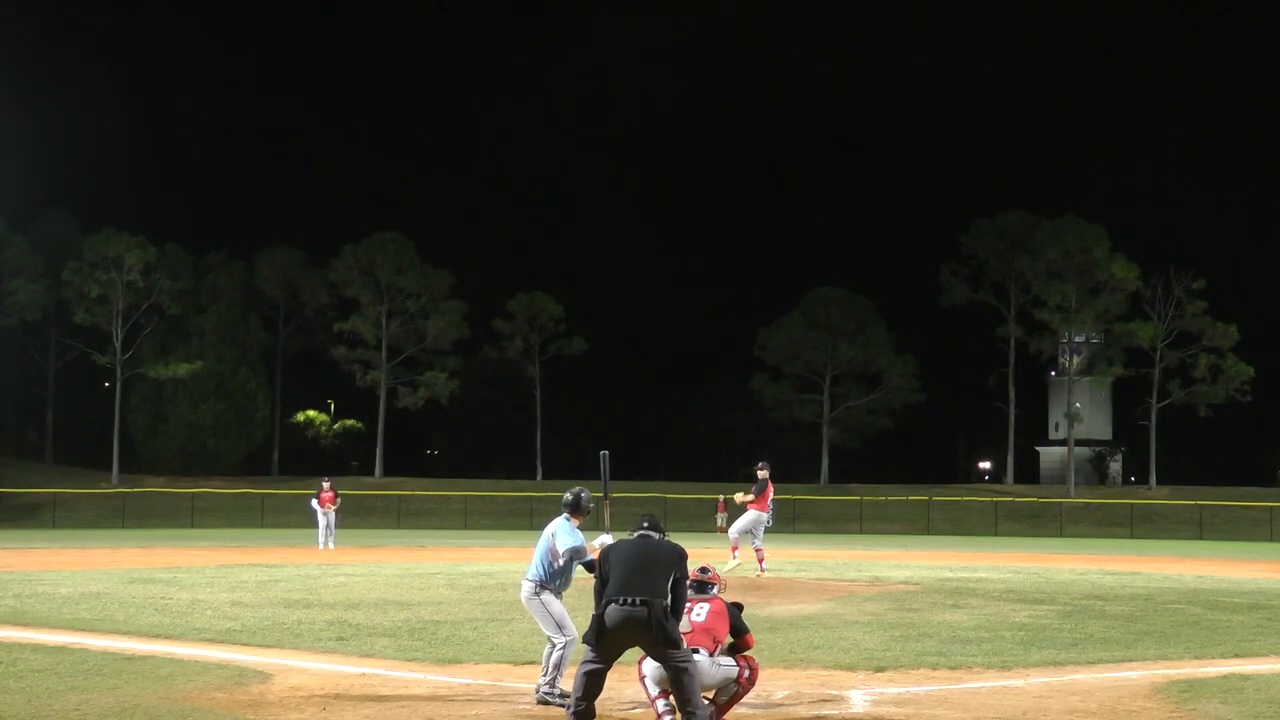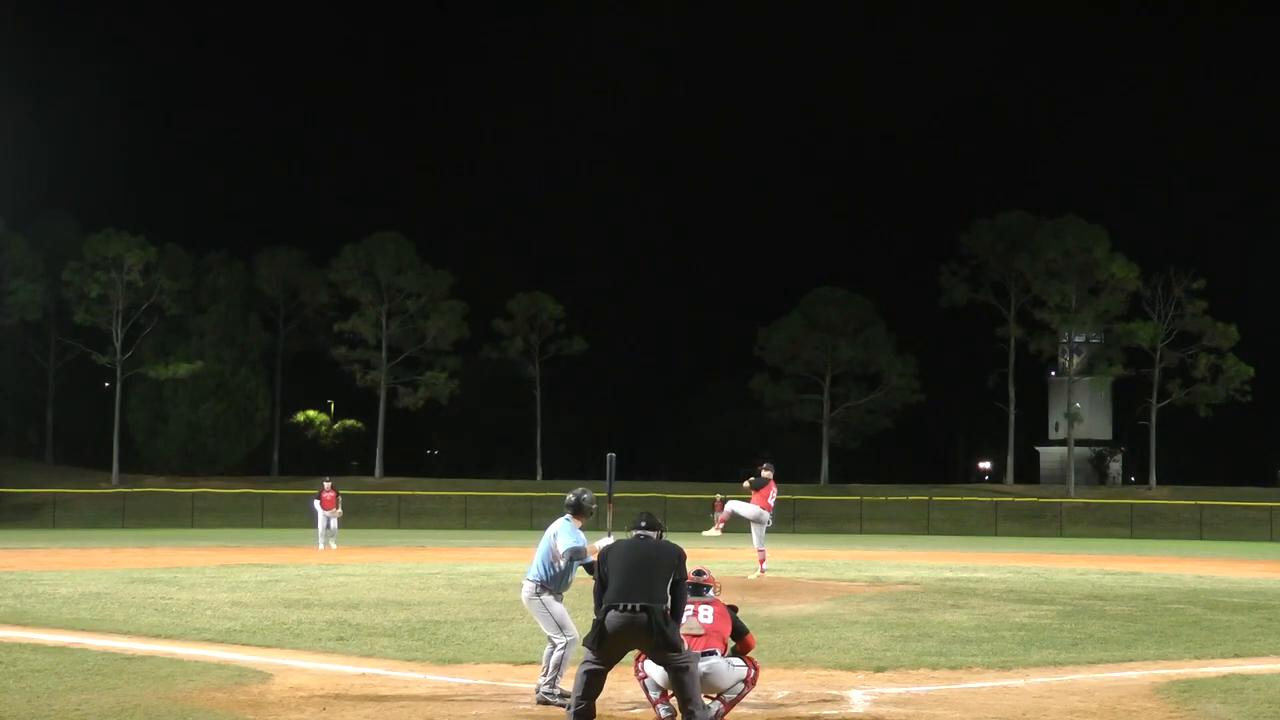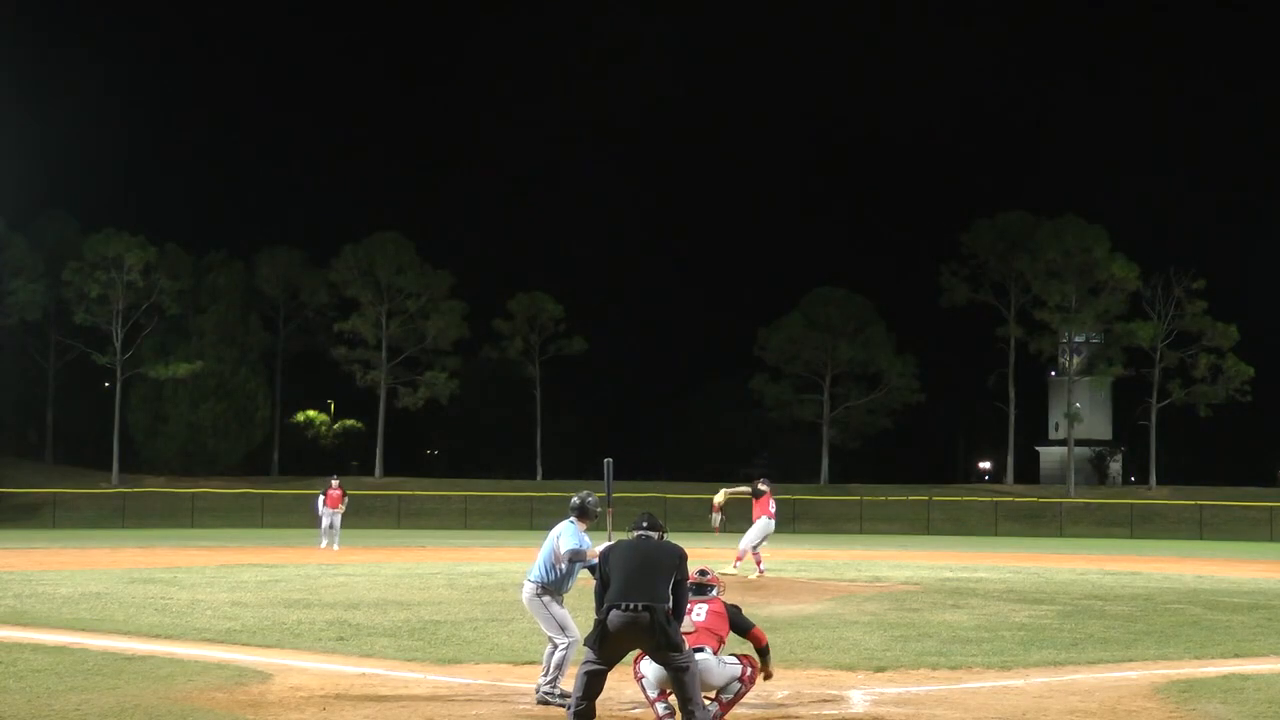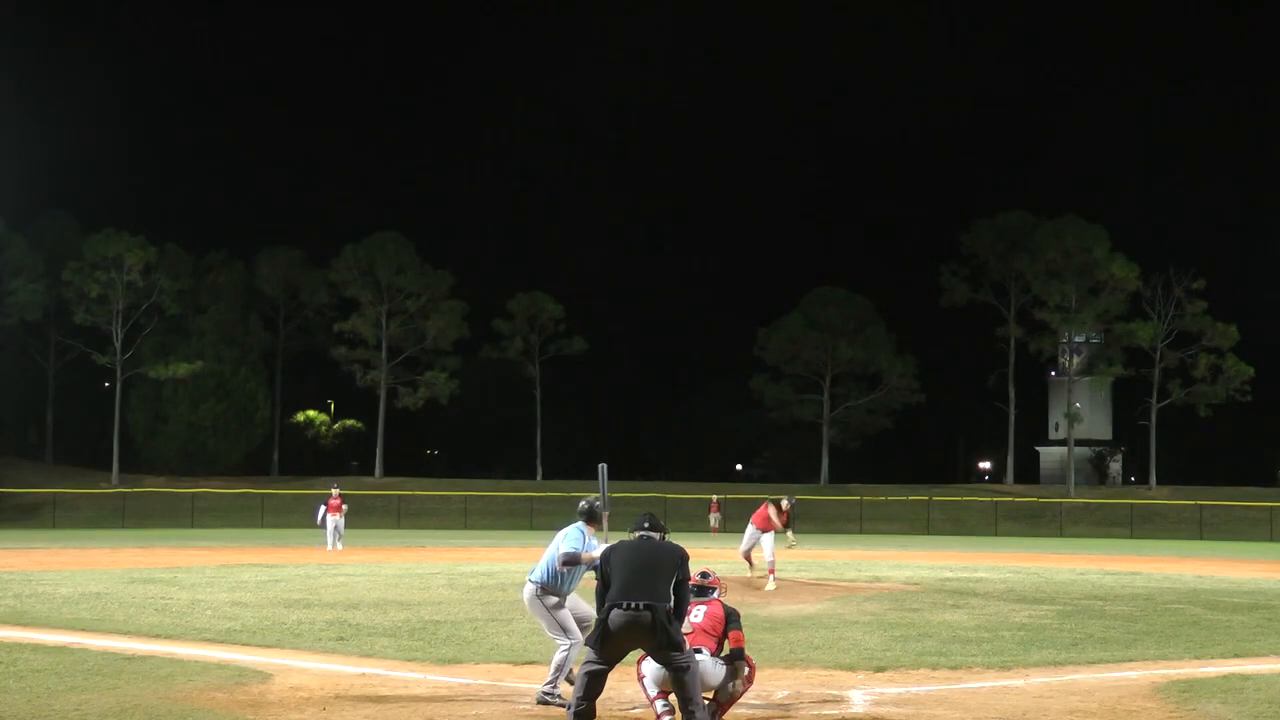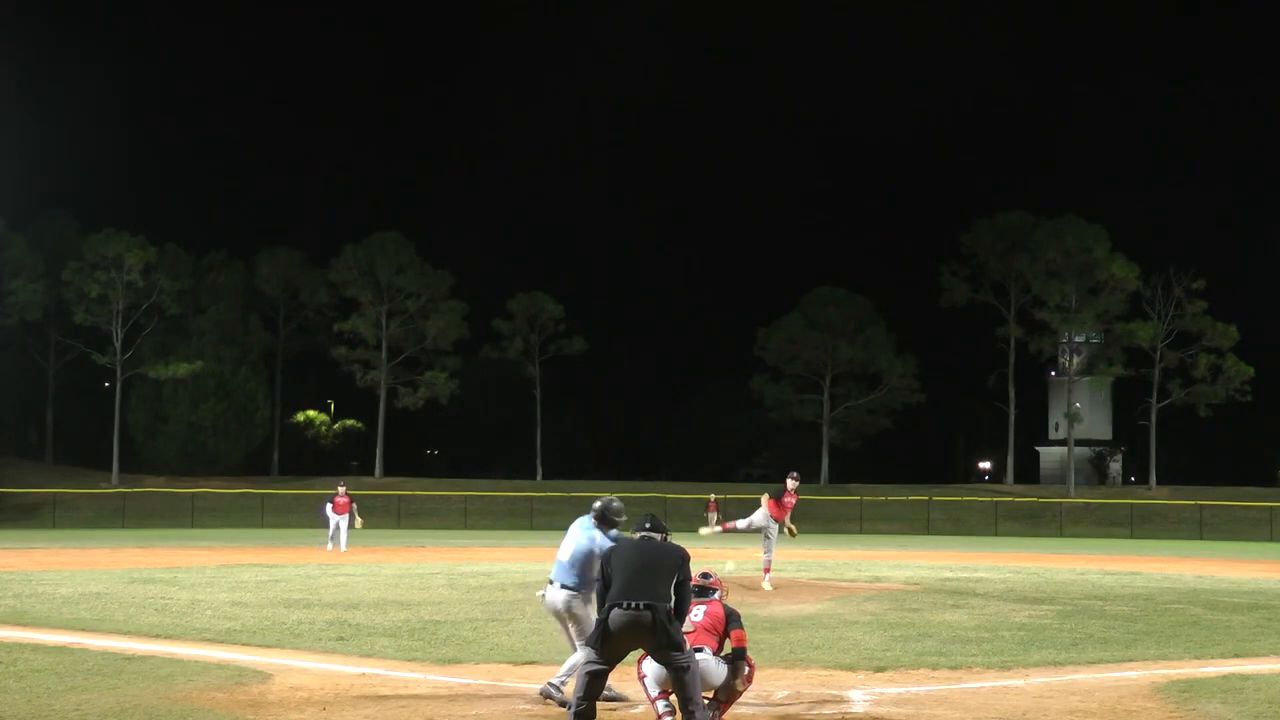
dt=0.4s
person 1, frame 1
left shoulder: (575, 532)
right shoulder: (562, 526)
left elbow: (591, 567)
right elbow: (571, 553)
right wrist: (597, 543)
left hip: (548, 591)
right hip: (538, 590)
left knee: (558, 638)
right knee: (567, 637)
left ankle: (546, 685)
right ankle: (548, 691)
person 1, frame 2
left shoulder: (577, 533)
right shoulder: (564, 526)
left elbow: (591, 568)
right elbow: (571, 554)
right wrist: (599, 545)
left hip: (547, 591)
right hip: (539, 591)
left knee: (558, 638)
right knee: (568, 637)
left ankle: (545, 684)
right ankle: (547, 691)
person 1, frame 3
left shoulder: (581, 536)
right shoulder: (569, 529)
left elbow: (596, 570)
right elbow: (570, 556)
right wrist: (599, 550)
left hip: (547, 592)
right hip: (539, 592)
left knee: (559, 638)
right knee: (570, 638)
left ankle: (546, 684)
right ankle: (548, 692)
person 1, frame 4
left shoulder: (591, 540)
right shoulder: (576, 532)
right elbow: (566, 559)
right wrist: (595, 555)
left hip: (556, 592)
right hip: (541, 593)
left knee: (587, 618)
right knee: (572, 640)
left ankle: (562, 667)
right ankle: (548, 692)
person 1, frame 5
left shoulder: (582, 522)
right shoulder: (598, 542)
left hip: (553, 594)
right hip: (572, 598)
left knee: (587, 644)
right knee: (586, 648)
right ankle: (554, 685)
person 2, frame 1
left shoulder: (611, 550)
right shoulder: (675, 551)
left elbow: (599, 593)
right elbow: (679, 596)
left wrist: (604, 623)
right wrist: (670, 626)
left hip: (614, 613)
right hip: (653, 616)
left knee: (592, 663)
right knee: (681, 664)
person 2, frame 2
left shoulder: (609, 551)
right shoulder: (674, 552)
left elbow: (598, 597)
right elbow: (679, 598)
left wrist: (604, 624)
right wrist: (671, 629)
left hip: (614, 619)
right hip: (653, 620)
left knee: (592, 665)
right knee: (683, 665)
person 2, frame 3
left shoulder: (610, 551)
right shoulder: (675, 552)
left elbow: (599, 597)
right elbow: (681, 598)
left wrist: (605, 624)
right wrist: (673, 629)
left hip: (616, 618)
right hip: (655, 619)
left knee: (593, 665)
right knee: (683, 665)
person 2, frame 4
left shoulder: (611, 551)
right shoulder: (676, 553)
left elbow: (601, 596)
right elbow: (682, 598)
left wrist: (605, 624)
right wrist: (674, 629)
left hip: (616, 617)
right hip: (656, 619)
left knee: (593, 666)
right knee: (684, 665)
person 2, frame 5
left shoulder: (613, 551)
right shoulder: (677, 553)
left elbow: (602, 595)
right elbow: (683, 597)
left wrist: (606, 625)
right wrist: (675, 628)
left hip: (617, 617)
right hip: (656, 618)
left knee: (594, 666)
right knee: (684, 664)
person 3, frame 1
right shoulder: (725, 607)
right elbow: (747, 643)
right wrist: (723, 650)
left hip: (660, 667)
right hip: (698, 664)
left knee: (645, 664)
right knee: (749, 668)
person 3, frame 2
right shoulder: (723, 609)
right elbow: (748, 643)
right wrist: (725, 657)
right hip: (713, 668)
left knee: (642, 662)
right knee: (751, 669)
person 3, frame 3
right shoulder: (724, 608)
right elbow: (758, 637)
right wrist: (766, 666)
left hip: (663, 667)
right hip: (704, 664)
left knee: (641, 663)
right knee: (748, 667)
person 3, frame 4
right shoulder: (724, 610)
right elbow: (737, 643)
right wrist: (739, 682)
left hip: (662, 668)
right hip: (701, 666)
left knee: (644, 663)
right knee: (745, 666)
person 3, frame 5
right shoulder: (725, 610)
right elbow: (739, 643)
right wrist: (739, 679)
right hip: (703, 667)
left knee: (645, 663)
right knee: (745, 665)
